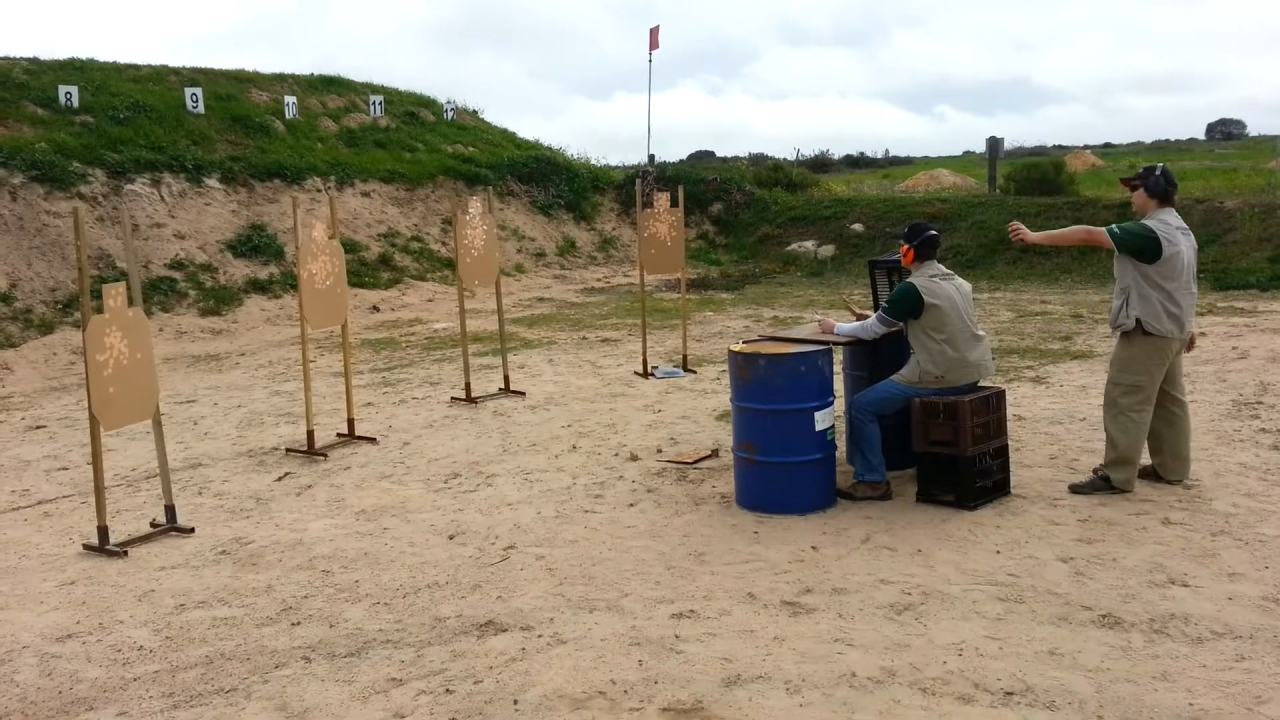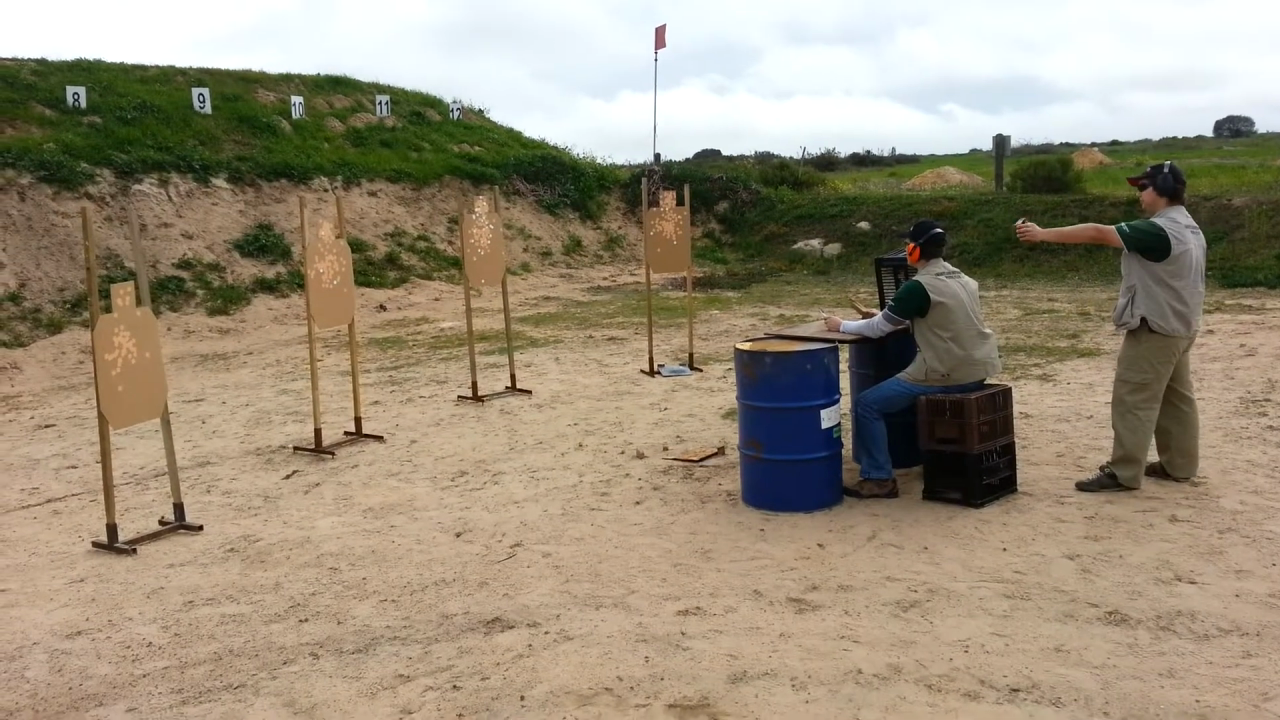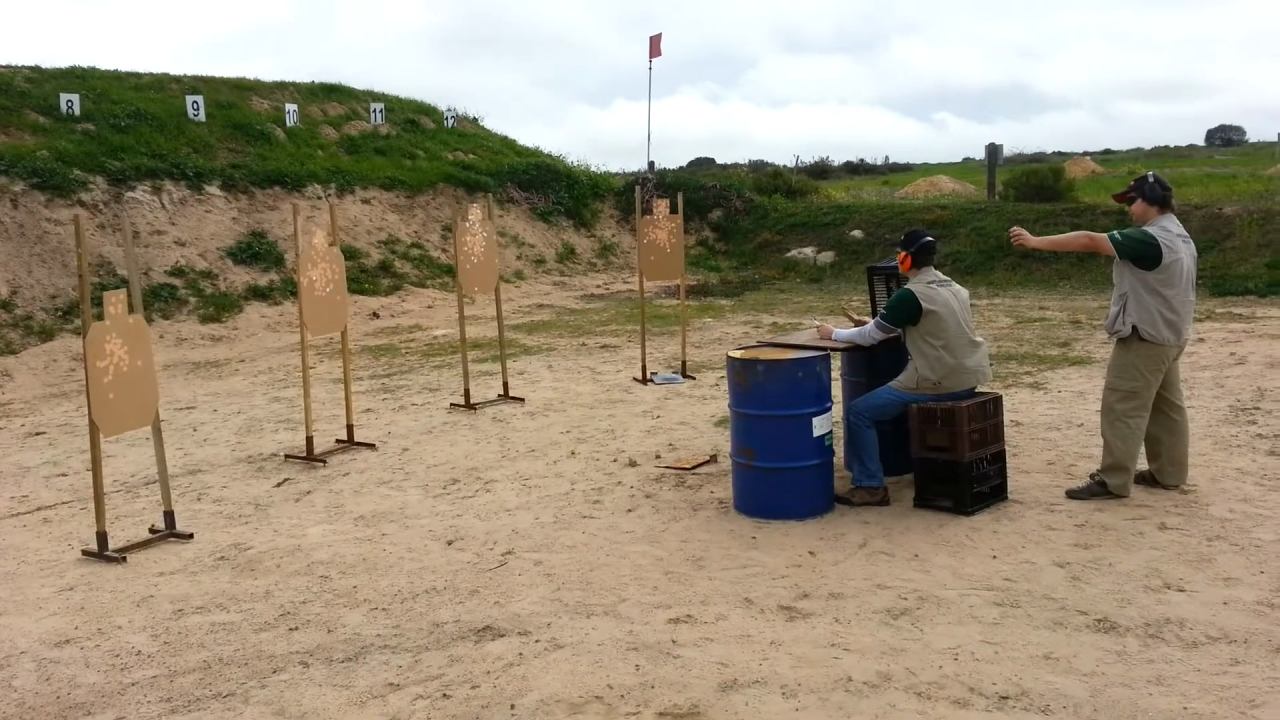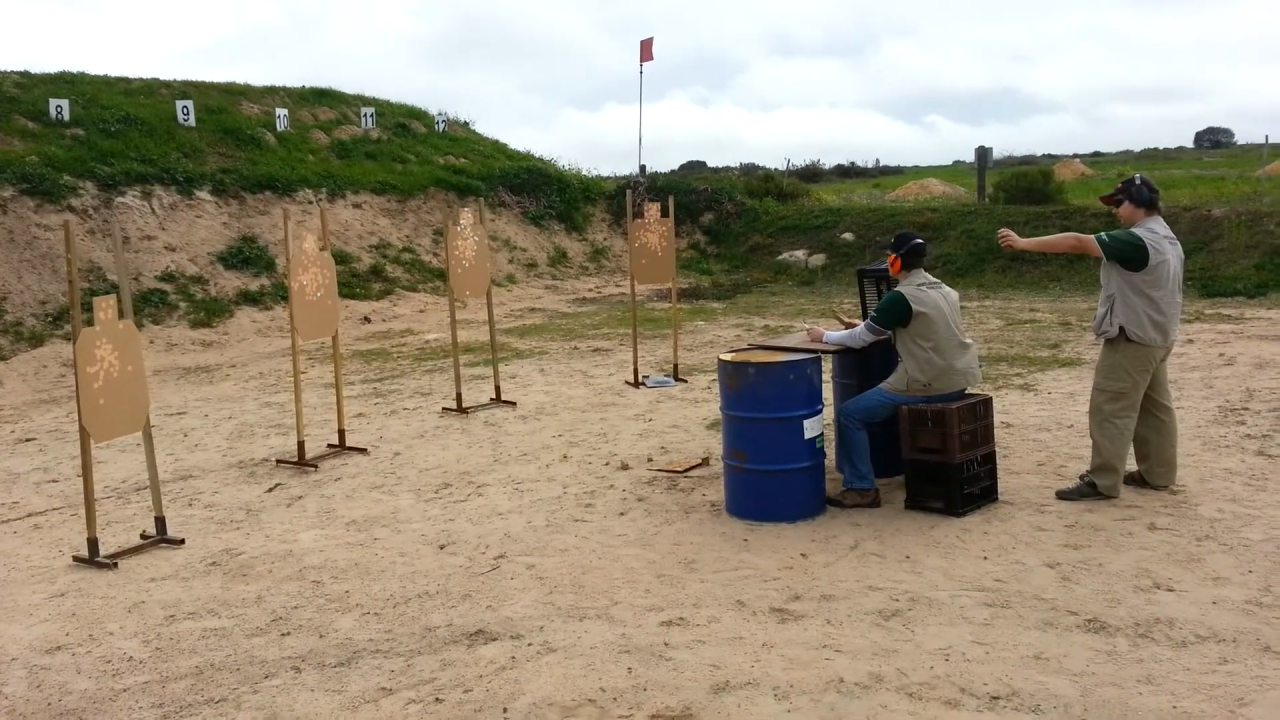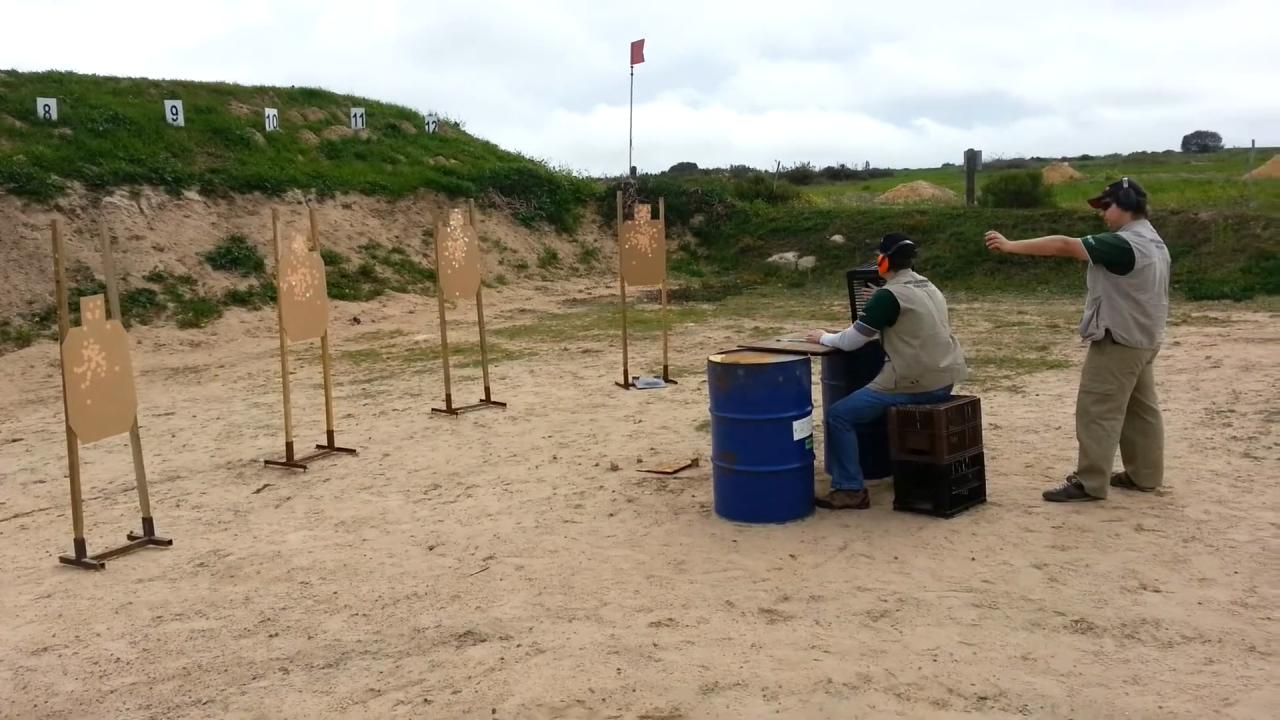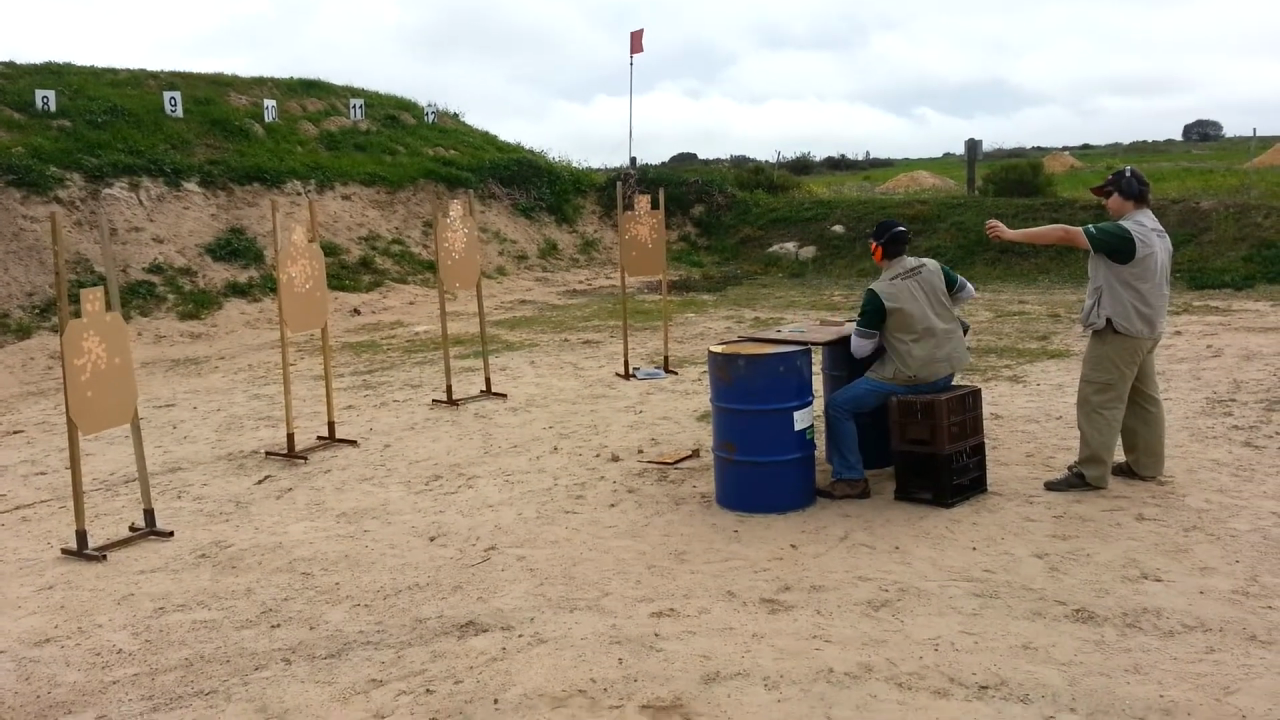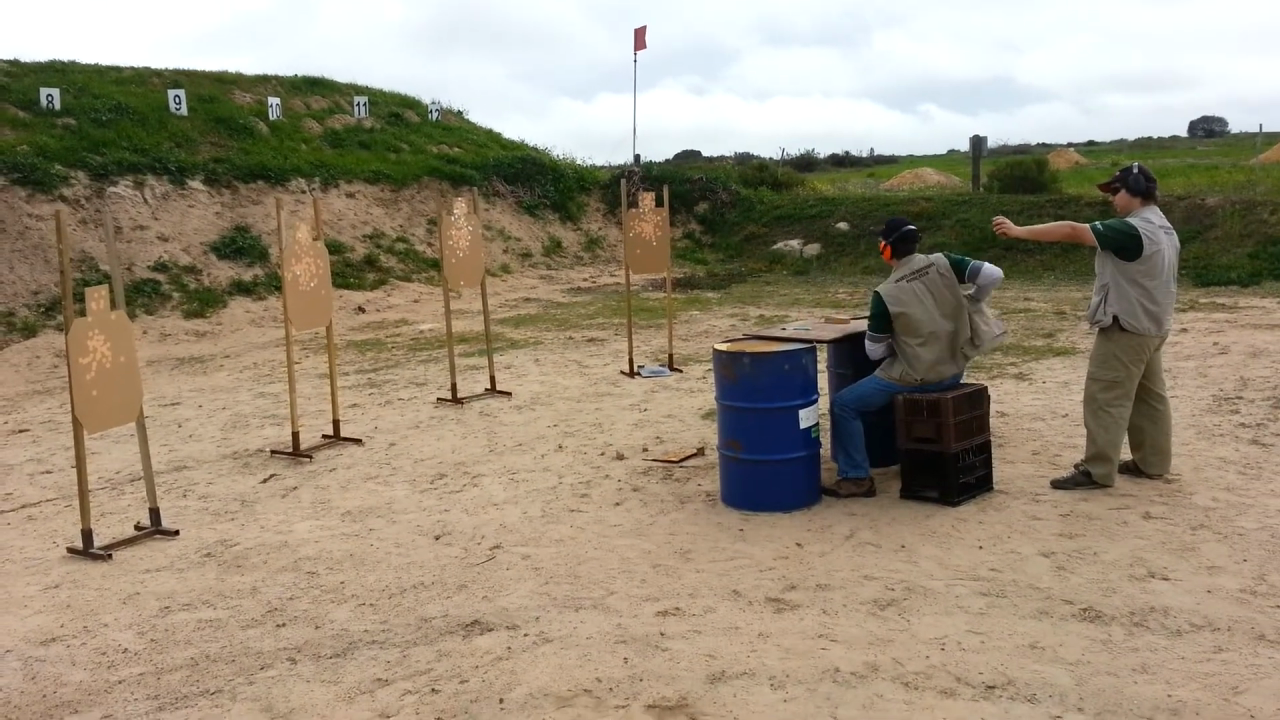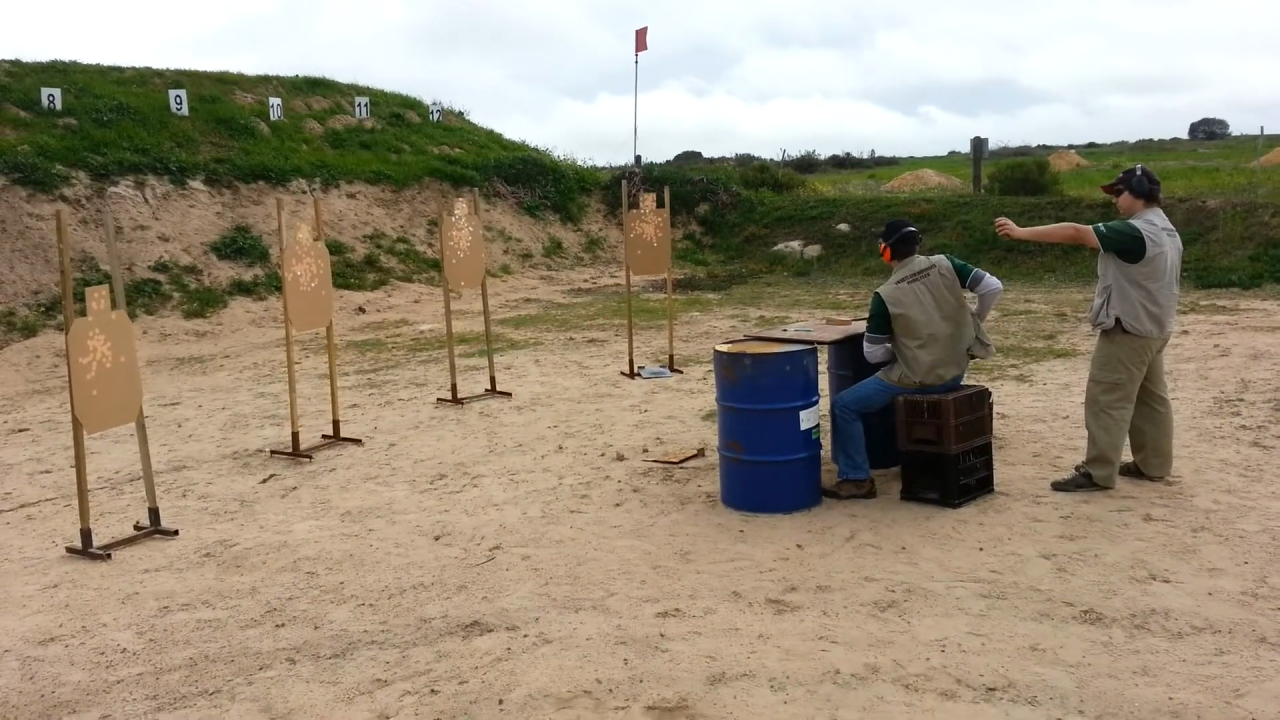
dt=0.4s
person 1, frame 1
left shoulder: (1149, 232)
right shoulder: (1180, 230)
left elbow: (1089, 235)
left wrist: (1035, 237)
right wrist: (1186, 328)
left hip: (1148, 331)
right hip: (1172, 329)
left knee: (1127, 402)
right knee: (1168, 399)
left ankle: (1117, 475)
right ankle: (1172, 466)
person 1, frame 2
left shoulder: (1158, 230)
right shoulder: (1189, 228)
left elbow: (1097, 234)
left wrist: (1043, 234)
left hip: (1154, 329)
right hip: (1179, 327)
left knee: (1134, 400)
right knee: (1177, 397)
left ankle: (1123, 473)
right ankle: (1179, 464)
person 1, frame 3
left shoulder: (1150, 238)
right shoulder: (1180, 237)
left elbow: (1089, 241)
left wrist: (1035, 242)
left hip: (1145, 338)
right hip: (1168, 336)
left knee: (1123, 408)
right knee: (1166, 406)
left ankle: (1113, 481)
right ankle: (1168, 472)
person 1, frame 4
left shoulder: (1137, 240)
right shoulder: (1167, 239)
left elbow: (1077, 242)
left wrist: (1023, 243)
left hip: (1132, 338)
right hip: (1156, 337)
left knee: (1111, 409)
right knee: (1154, 407)
left ankle: (1102, 481)
right ankle: (1158, 472)
person 1, frame 5
left shoulder: (1124, 243)
right shoulder: (1154, 243)
left elbow: (1064, 245)
left wrist: (1010, 246)
left hip: (1119, 341)
right hip: (1142, 339)
left knee: (1098, 411)
right knee: (1141, 409)
left ankle: (1090, 482)
right ankle: (1145, 474)
person 1, frame 6
left shoulder: (1125, 233)
right shoulder: (1156, 232)
left elbow: (1065, 234)
left wrist: (1012, 234)
left hip: (1120, 330)
right hip: (1144, 328)
left knee: (1099, 400)
right knee: (1142, 398)
left ankle: (1091, 472)
right ankle: (1146, 463)
person 1, frame 7
left shoulder: (1132, 230)
right shoulder: (1164, 229)
left elbow: (1072, 231)
left wrist: (1018, 231)
left hip: (1126, 328)
right hip: (1151, 326)
left knee: (1106, 398)
right knee: (1149, 395)
left ankle: (1097, 470)
right ankle: (1152, 461)
person 1, frame 8
left shoulder: (1135, 232)
right shoulder: (1166, 231)
left elbow: (1075, 233)
left wrist: (1021, 232)
left hip: (1128, 330)
right hip: (1153, 328)
left knee: (1108, 400)
right knee: (1151, 397)
left ankle: (1098, 472)
right ankle: (1153, 463)
person 2, frame 1
left shoulder: (912, 289)
right shoulder: (957, 282)
left elbow: (873, 331)
left wrist: (836, 327)
right wrist: (878, 318)
left hip: (939, 377)
right hip: (971, 373)
left knee: (861, 406)
left ankle: (873, 482)
person 2, frame 2
left shoulder: (918, 287)
right shoulder: (962, 279)
left elbow: (879, 329)
left wrist: (842, 325)
right wrist: (885, 316)
left hip: (946, 374)
right hip: (978, 370)
left knee: (867, 404)
left ankle: (879, 479)
person 2, frame 3
left shoulder: (910, 295)
right shoulder: (953, 287)
left elbow: (870, 336)
left wrist: (834, 333)
right wrist: (876, 324)
left hip: (938, 383)
right hip: (969, 378)
left knee: (858, 412)
left ankle: (870, 487)
person 2, frame 4
left shoulder: (900, 297)
right shoulder: (943, 289)
left elbow: (859, 339)
left wrist: (822, 336)
right wrist: (868, 325)
left hip: (928, 385)
right hip: (959, 380)
left knee: (849, 414)
left ankle: (861, 489)
person 2, frame 5
left shoulder: (888, 295)
right shoulder: (929, 287)
left elbow: (849, 341)
left wrist: (822, 336)
left hip: (913, 384)
right hip: (945, 382)
left knee: (838, 416)
left ankle: (850, 490)
person 2, frame 6
left shoulder: (879, 292)
right shoulder: (932, 268)
left elbow: (860, 349)
right elbow: (968, 292)
left hip: (911, 376)
right hip: (946, 371)
left knee: (838, 406)
left ankle: (851, 479)
person 2, frame 7
left shoulder: (885, 294)
right shoulder: (943, 263)
left elbow: (874, 352)
right elbow: (993, 275)
right wrist: (973, 300)
left hip: (917, 377)
right hip: (953, 371)
left knee: (843, 405)
left ankle: (856, 478)
person 2, frame 8
left shoulder: (886, 295)
right shoulder: (945, 265)
left elbow: (873, 353)
right elbow: (993, 287)
right wrist: (974, 320)
left hip: (917, 379)
right hip: (954, 373)
left knee: (844, 406)
left ankle: (856, 480)
